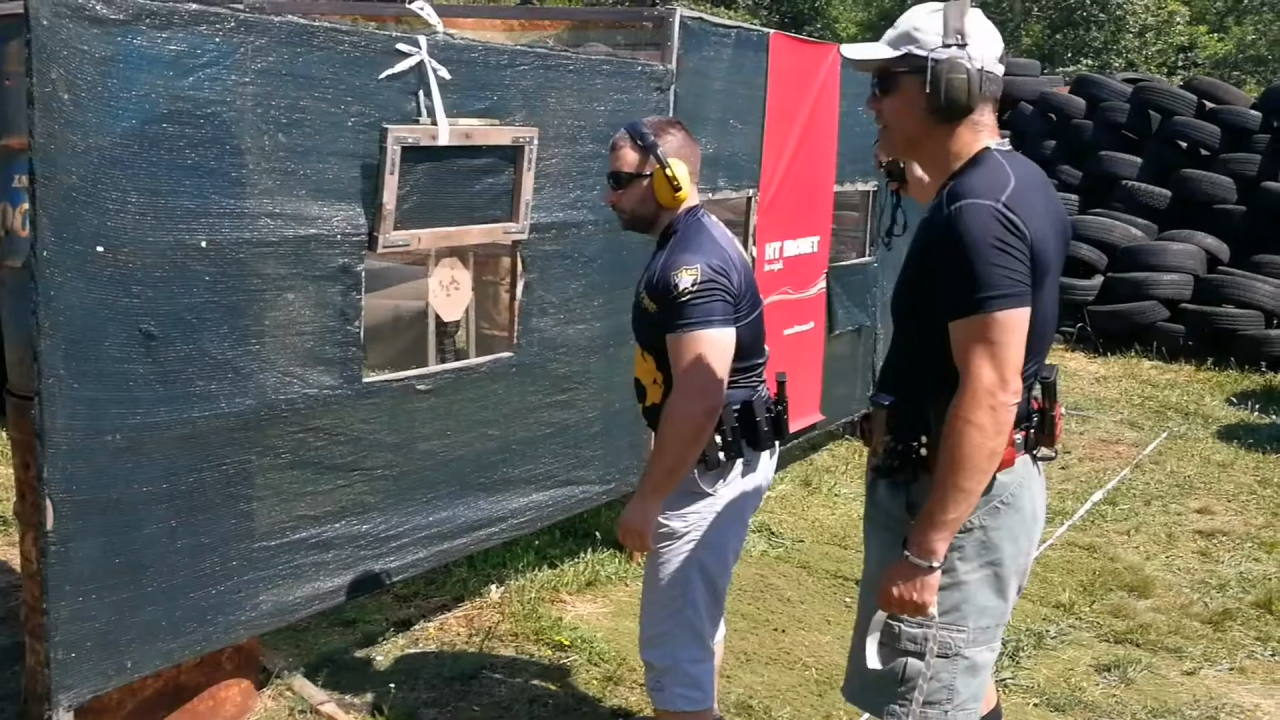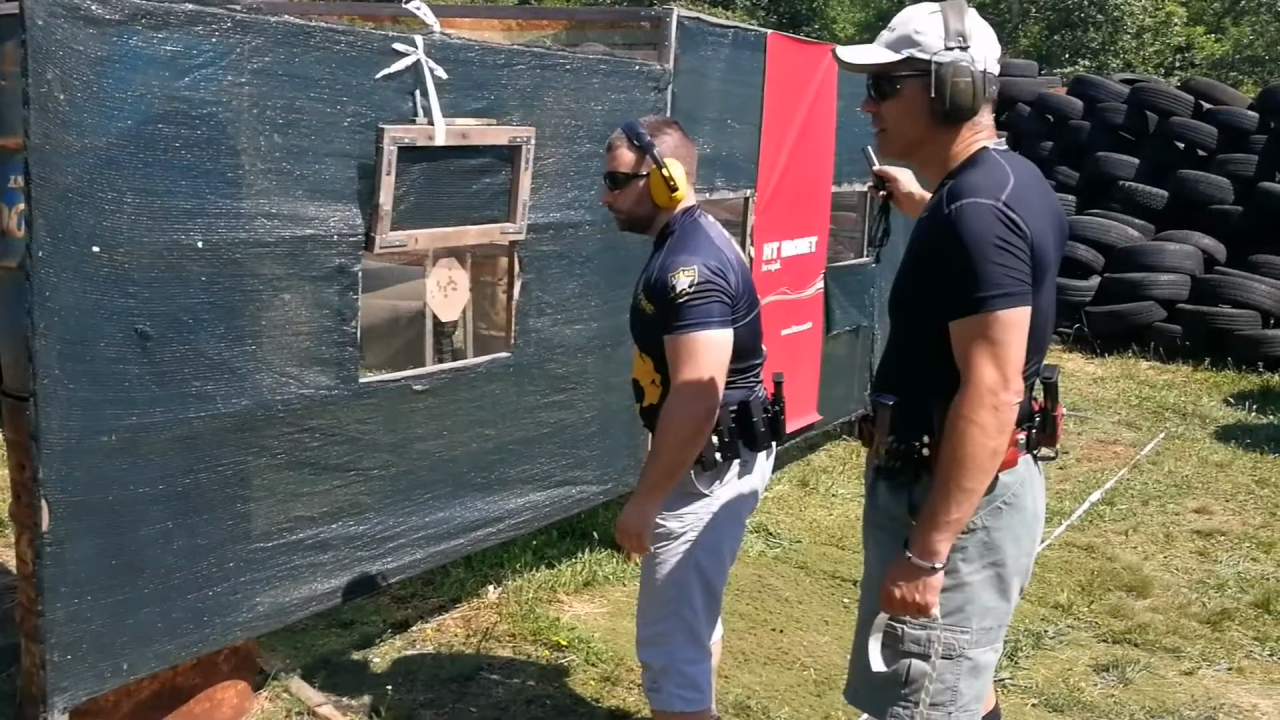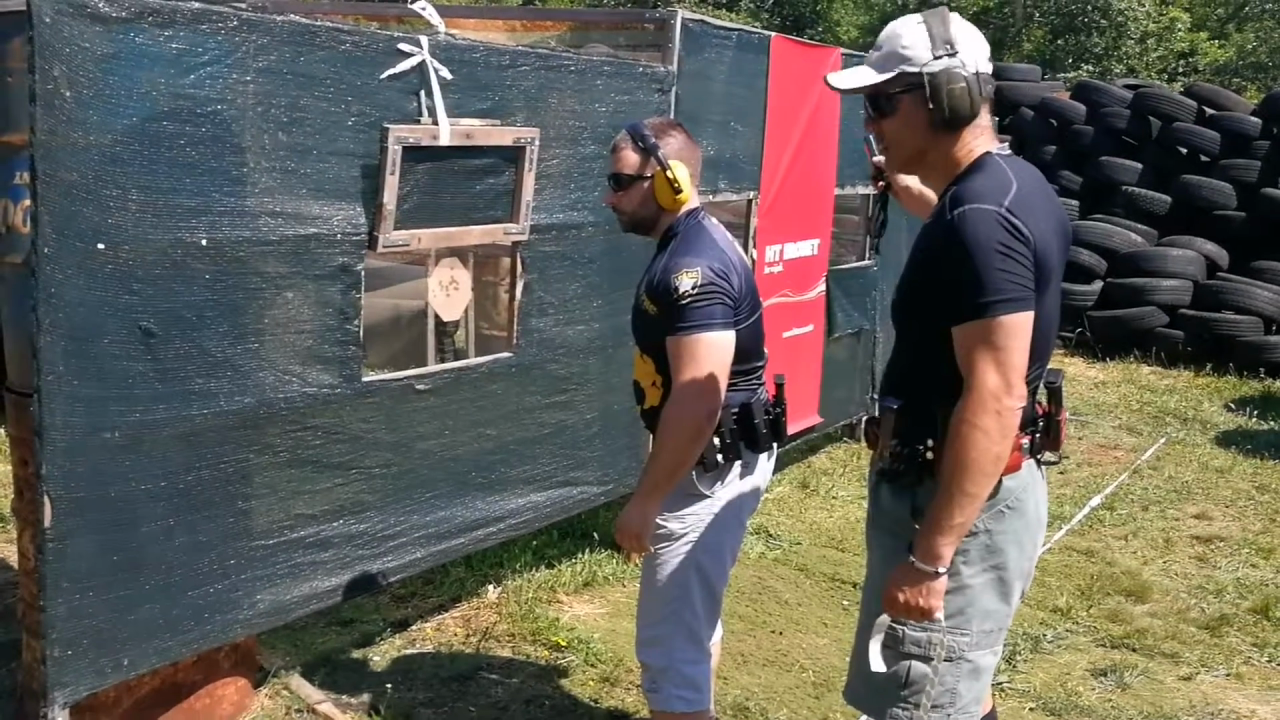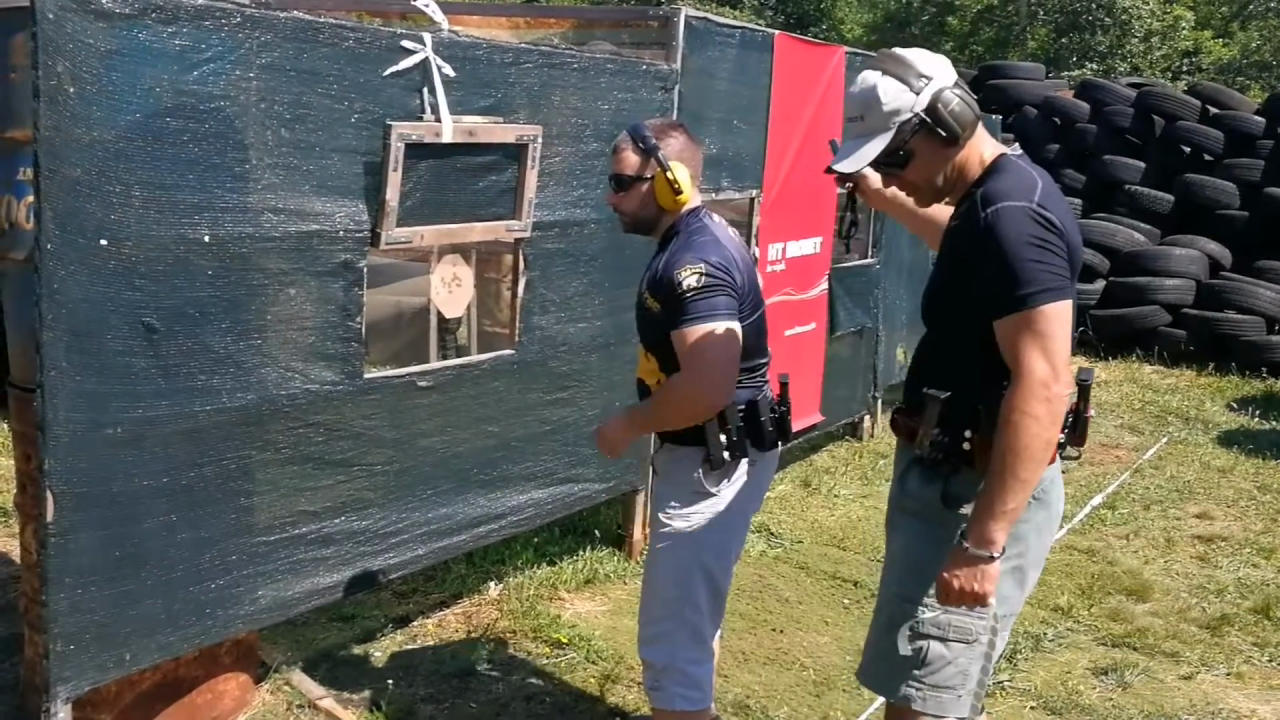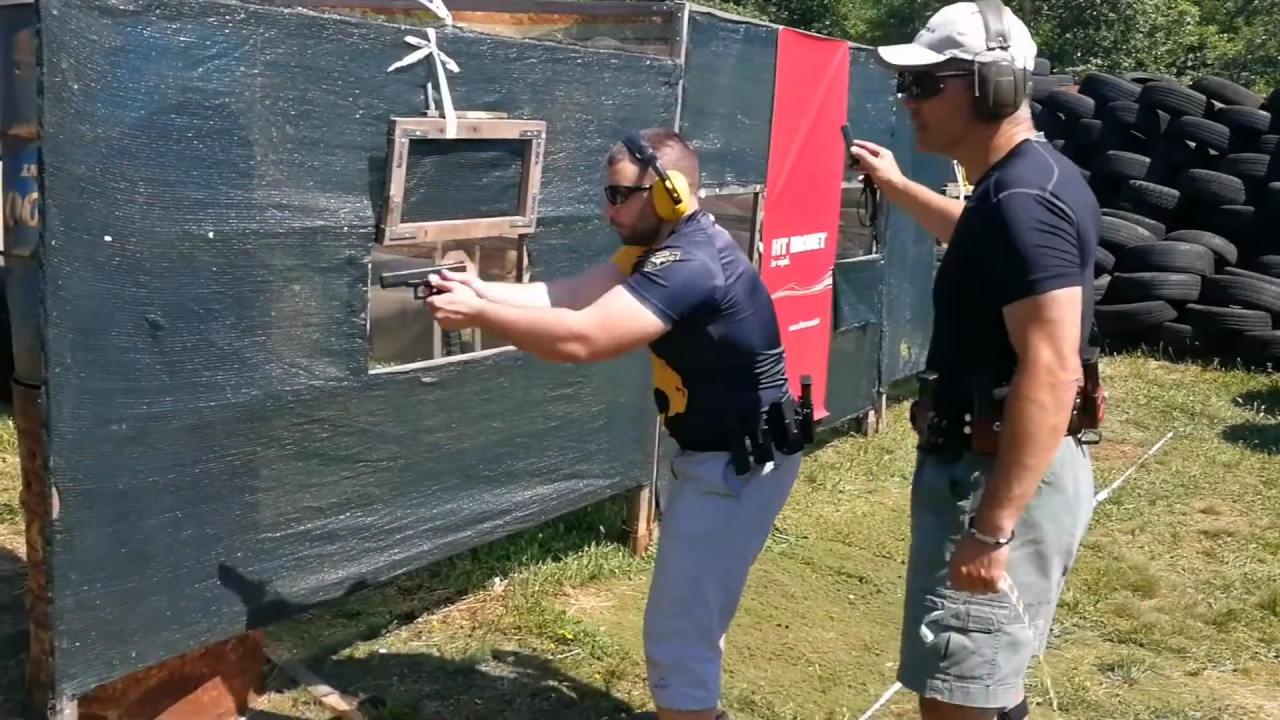
dt=0.7s
person 1, frame 1
left shoulder: (975, 210)
right shoulder: (1012, 179)
left elbow: (991, 394)
left wrist: (924, 550)
right wrist: (931, 194)
left hip: (953, 496)
right hip: (971, 484)
person 1, frame 2
left shoulder: (974, 209)
right shoulder: (1005, 179)
left elbow: (992, 393)
left wrist: (926, 550)
right wrist: (921, 206)
left hip: (953, 497)
right hip: (960, 484)
person 1, frame 3
left shoulder: (980, 217)
right shoulder: (1009, 184)
left elbow: (995, 398)
left wrist: (930, 556)
right wrist: (922, 200)
left hip: (959, 500)
right hip: (956, 488)
person 1, frame 4
left shoulder: (1012, 216)
right shoulder: (1004, 193)
left elbow: (1043, 387)
left wrist: (983, 542)
right wrist: (888, 201)
left hip: (975, 491)
right hip: (955, 475)
person 1, frame 5
left shoulder: (1021, 199)
right shoulder: (1037, 175)
left elbow: (1050, 374)
left wrist: (991, 532)
right wrist: (898, 188)
left hip: (1002, 480)
right hip: (1008, 470)
person 2, frame 1
left shoulder: (691, 264)
right shoulder: (691, 241)
left elbow: (699, 398)
left wrist: (646, 499)
right wrist: (657, 483)
left hip: (710, 464)
right hip: (710, 457)
left knee: (672, 634)
right knee: (696, 612)
person 2, frame 2
left shoulder: (690, 265)
right shoulder: (688, 243)
left elbow: (697, 400)
left wrist: (644, 500)
right wrist: (656, 485)
left hip: (708, 466)
right hip: (710, 459)
left knee: (670, 637)
right knee: (694, 613)
person 2, frame 3
left shoulder: (693, 267)
right shoulder: (692, 244)
left elbow: (698, 400)
left wrist: (644, 501)
left hip: (710, 467)
right hip: (710, 461)
left knee: (669, 639)
right knee: (692, 615)
person 2, frame 4
left shoulder: (694, 260)
right shoulder: (698, 237)
left elbow: (705, 389)
left wrist: (628, 425)
left hip: (711, 462)
right hip: (711, 456)
left knee: (671, 634)
right knee: (692, 609)
person 2, frame 5
left shoulder: (691, 264)
right shoulder: (667, 245)
left elbow: (580, 340)
right elbow: (578, 297)
left wrist: (478, 315)
right wrist: (483, 289)
left hip: (741, 465)
right hip: (712, 453)
left knee: (679, 631)
right knee: (694, 601)
